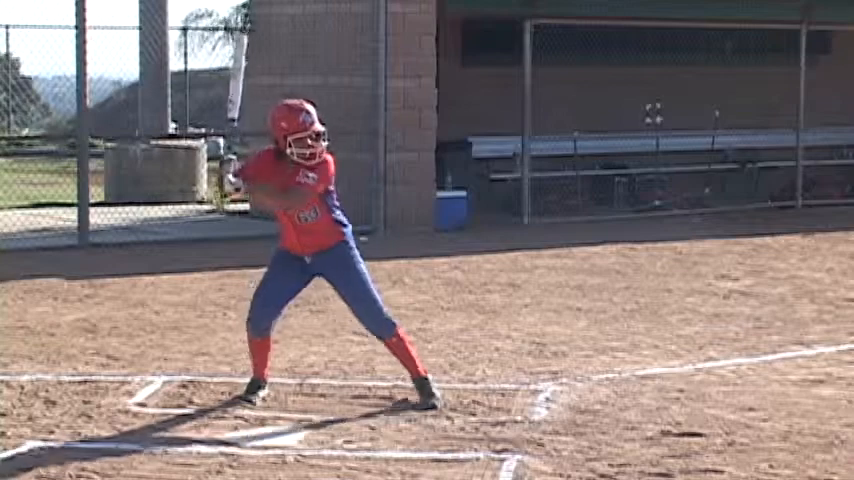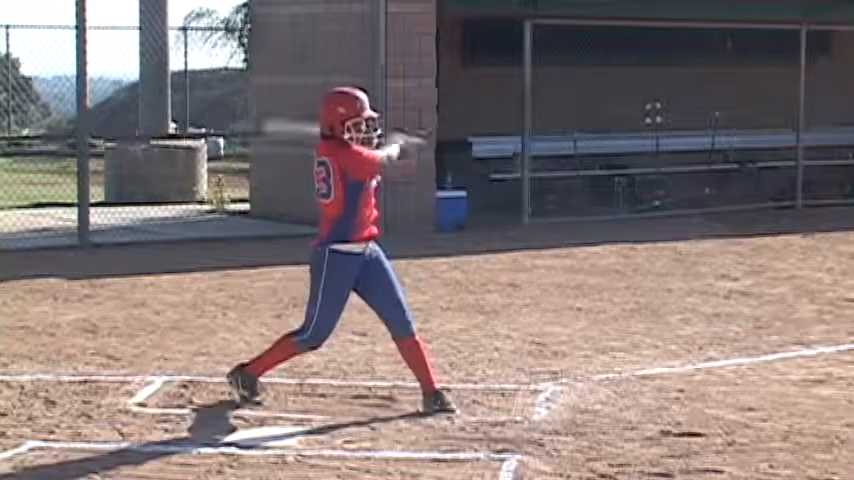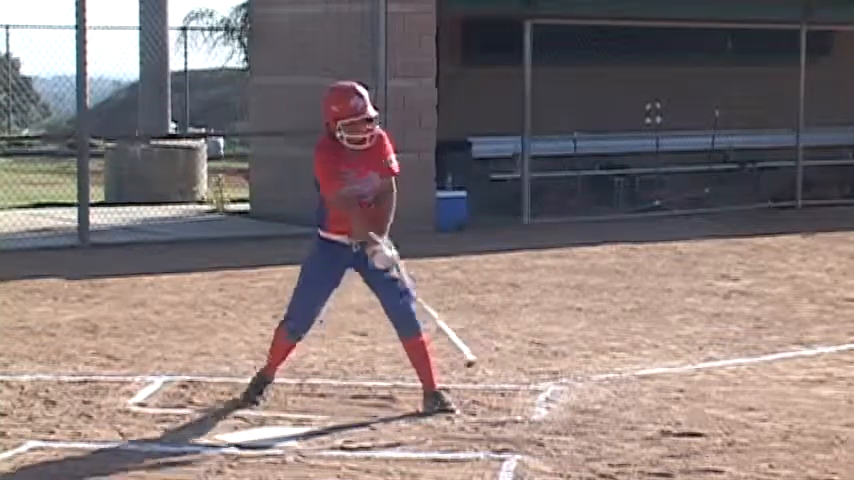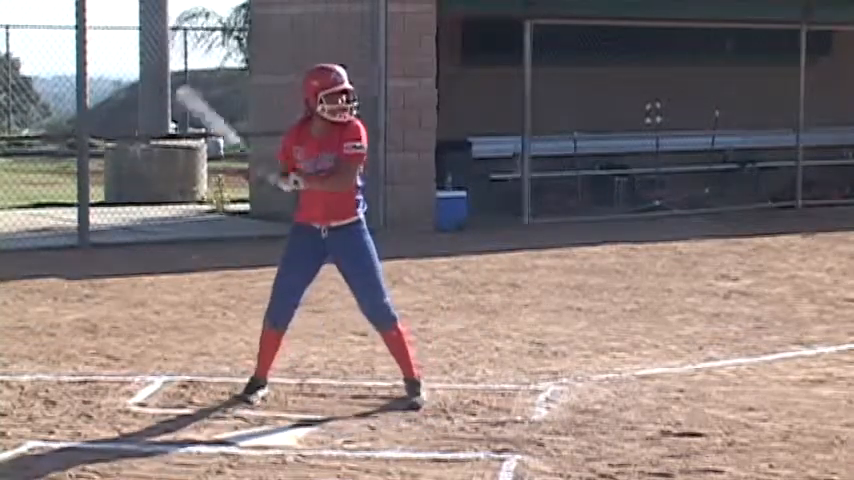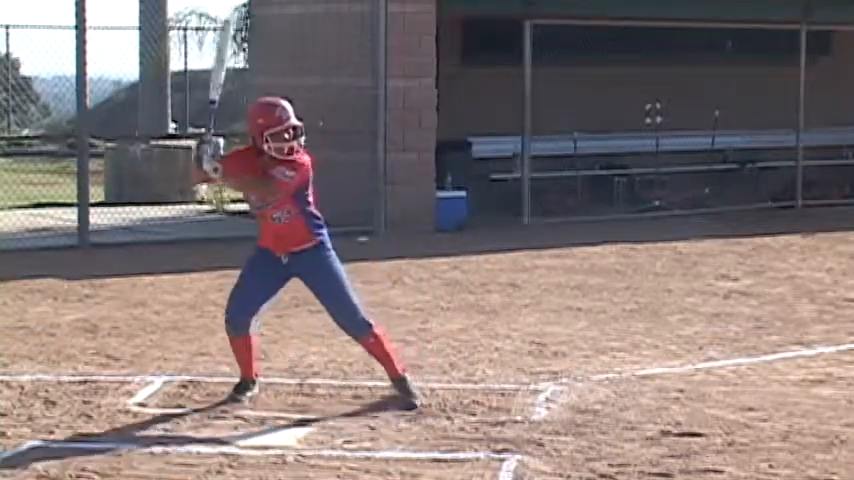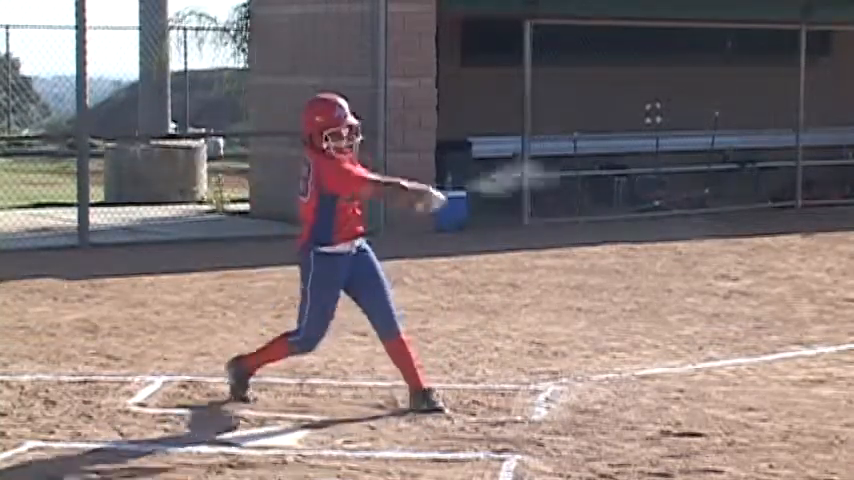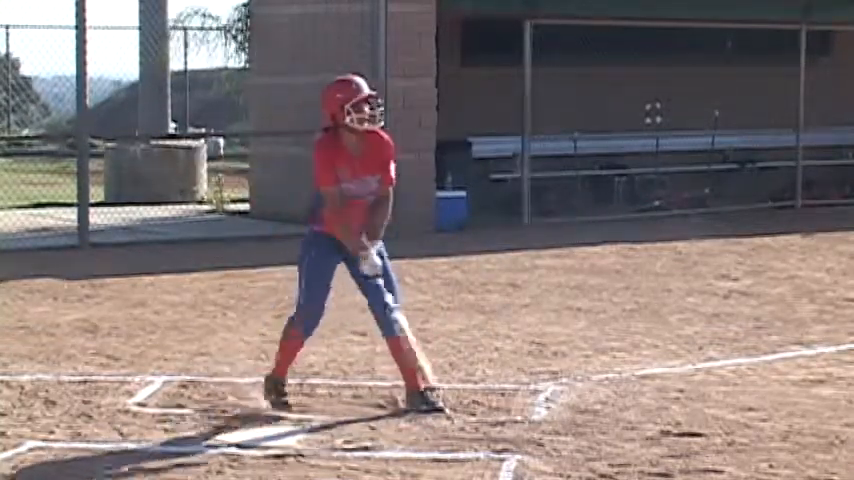
dt=0.7s
person 1, frame 1
left shoulder: (323, 163)
right shoulder: (267, 160)
left elbow: (287, 201)
right elbow: (234, 185)
left wrist: (246, 186)
right wrist: (232, 177)
left hip: (335, 249)
right hip: (292, 253)
left knee: (376, 317)
right knee: (259, 316)
left ankle: (420, 378)
right ankle: (259, 380)
person 1, frame 2
left shoulder: (328, 146)
right shoulder: (350, 157)
right elbow: (386, 155)
right wrist: (396, 146)
left hip: (365, 251)
right hip: (336, 256)
left knee: (401, 322)
right knee: (313, 334)
left ankle: (432, 392)
right ankle: (247, 374)
person 1, frame 3
left shoulder: (380, 141)
right shoulder: (326, 153)
left elbow: (388, 195)
right elbow: (346, 208)
left wrist: (381, 240)
right wrist: (374, 245)
left hip: (372, 242)
right hip: (332, 244)
left knee: (406, 314)
right knee: (299, 317)
left ankle: (432, 391)
right ankle: (266, 375)
person 1, frame 4
left shoulder: (353, 130)
right shoulder: (296, 136)
left elbow: (345, 177)
right elbow: (289, 179)
left wrist: (300, 179)
right wrist: (284, 178)
left hip: (349, 229)
right hip: (307, 230)
left knee: (378, 307)
right knee: (280, 306)
left ankle: (412, 380)
right ankle: (259, 379)
person 1, frame 5
left shoulder: (299, 163)
right shoulder: (246, 159)
left elbow: (263, 192)
right elbow: (200, 177)
left wrist: (218, 171)
right wrist: (206, 158)
left hip: (311, 250)
right hip: (271, 253)
left knee: (352, 318)
right knee: (237, 314)
left ankle: (399, 377)
right ankle: (249, 378)
person 1, frame 6
left shoulder: (331, 154)
right shoulder: (329, 166)
left elbow: (372, 181)
right elbow: (376, 188)
left wrist: (415, 191)
right wrist: (416, 190)
left hip: (353, 250)
right hip: (323, 256)
left knee: (386, 319)
right knee: (307, 338)
left ankle: (419, 390)
right ankle: (244, 366)
person 1, frame 7
left shoulder: (381, 144)
right shoulder: (326, 149)
left elbow: (383, 200)
right elbow: (336, 209)
left wrist: (371, 244)
right wrist: (359, 252)
left hip: (365, 238)
right hip: (324, 236)
left knee: (390, 312)
right knee: (309, 314)
left ankle: (417, 389)
right ankle: (276, 380)
